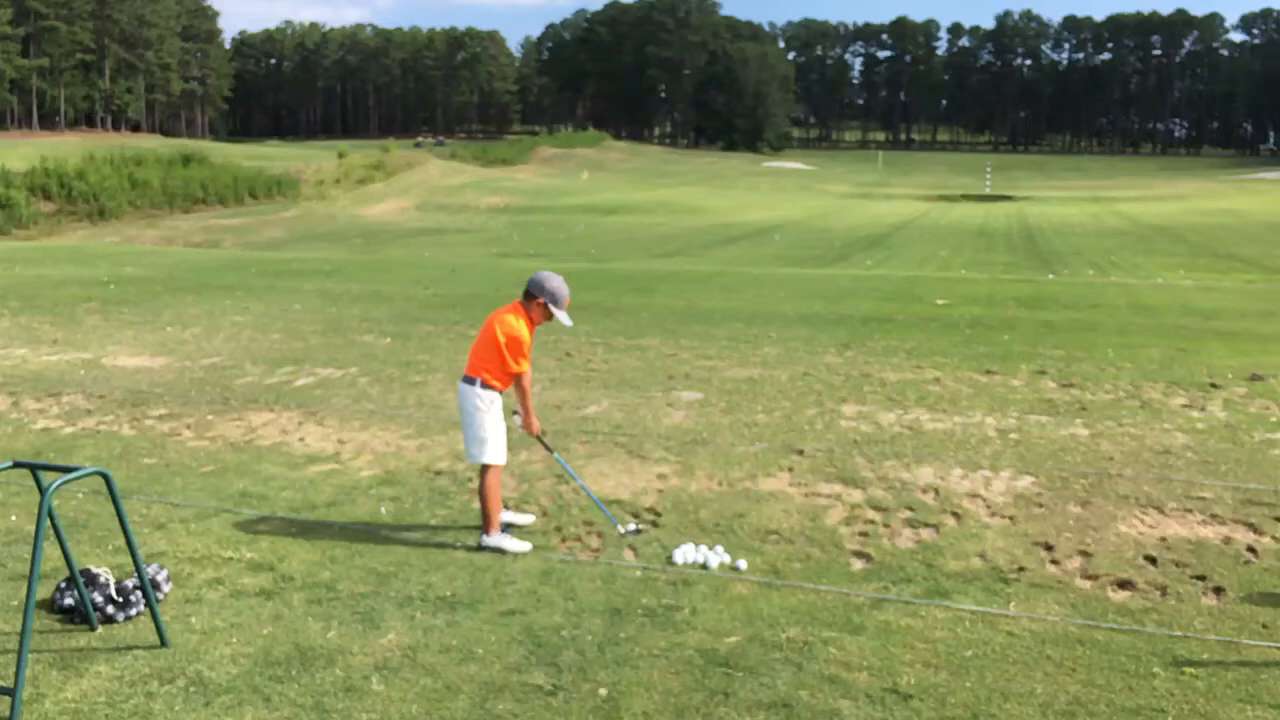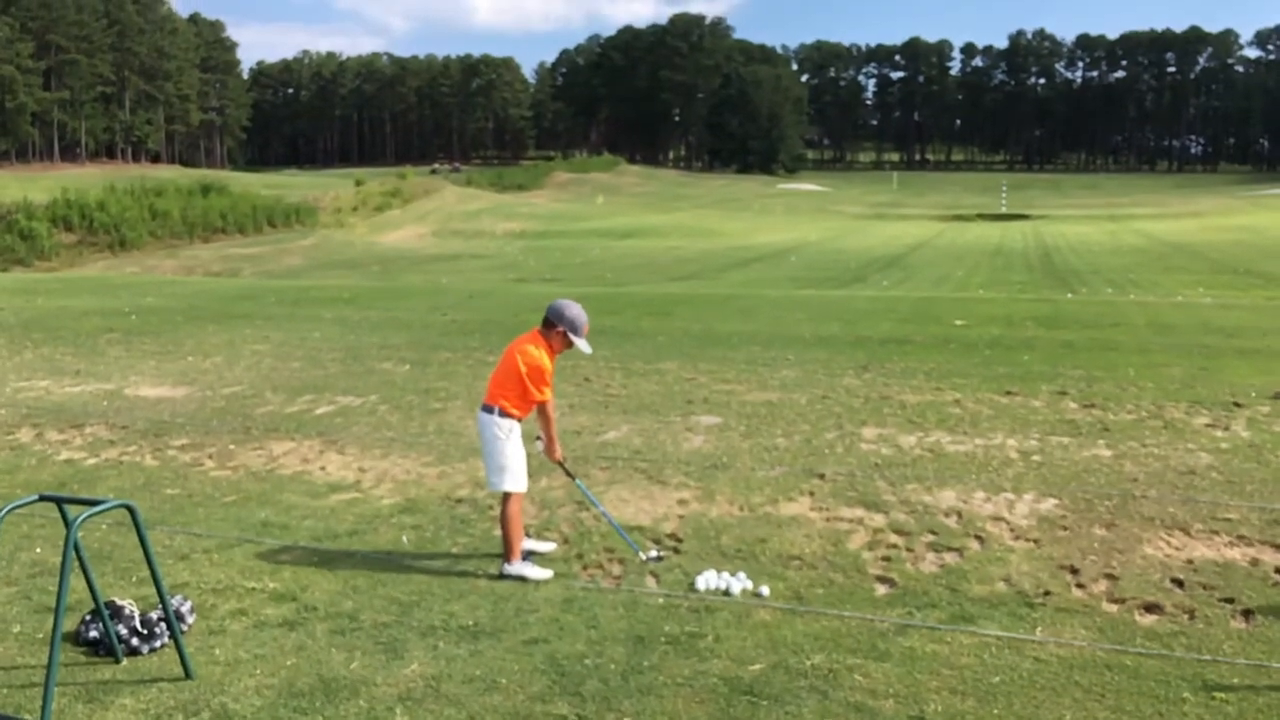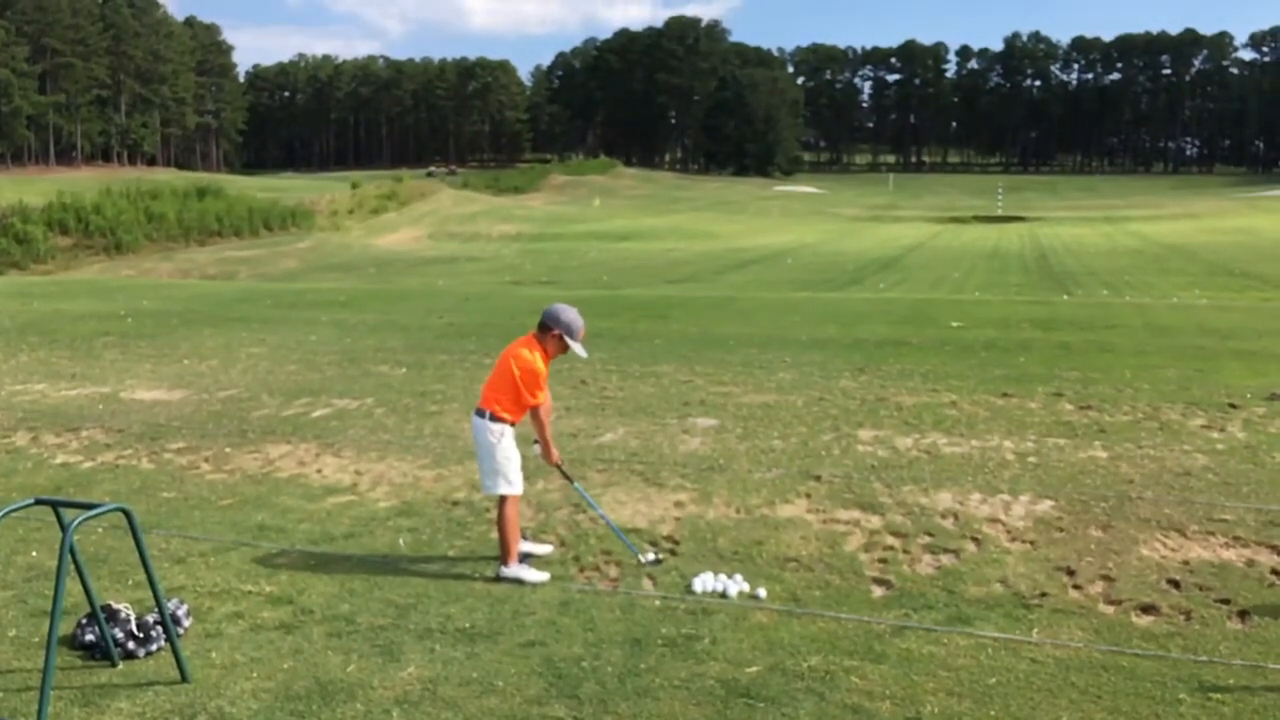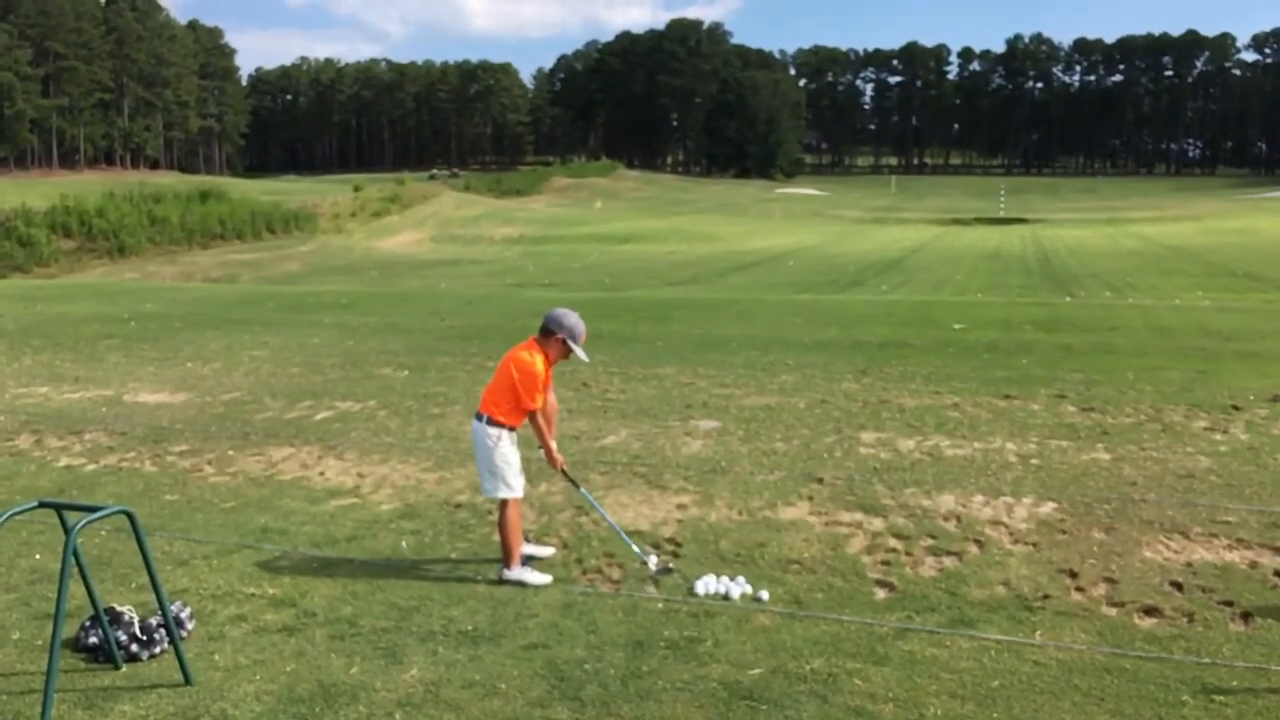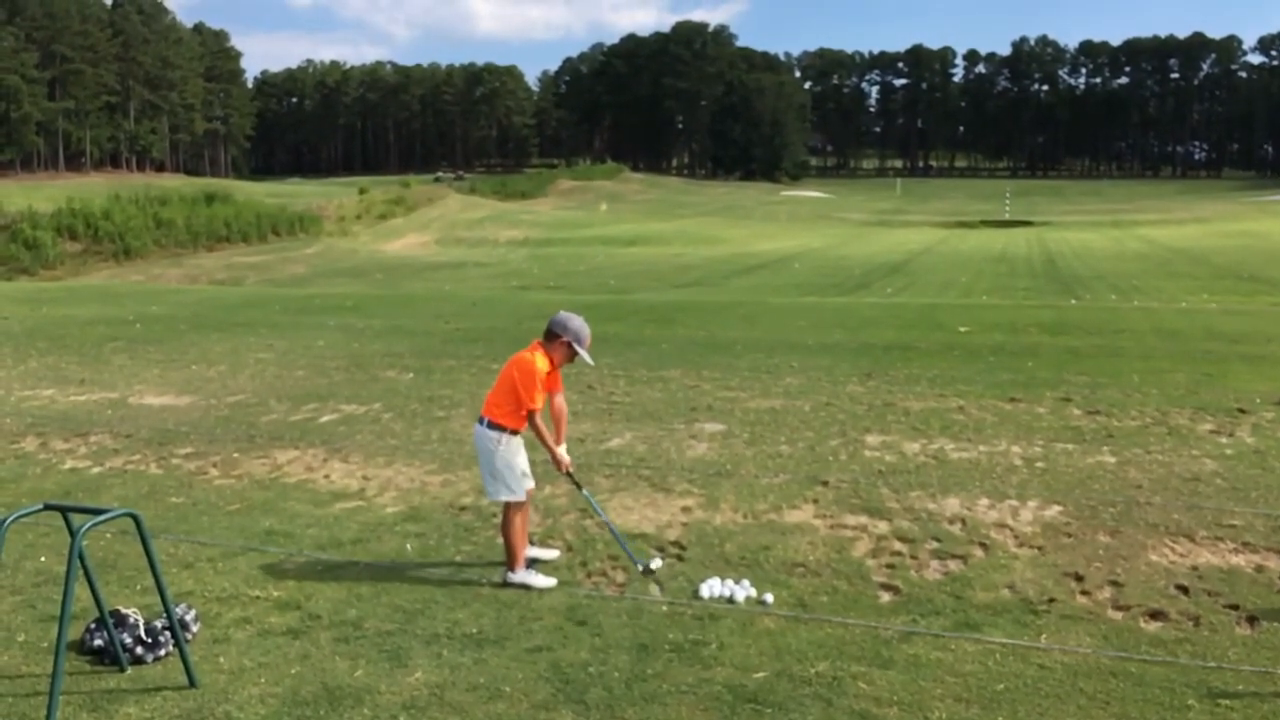
dt=1s
person 1, frame 1
left shoulder: (514, 315)
right shoulder: (515, 328)
left elbow: (523, 371)
right elbow: (521, 378)
left wrist: (526, 412)
right wrist: (529, 417)
left hip: (484, 390)
right hip: (482, 393)
left knee: (495, 458)
right knee: (492, 463)
left ankle: (497, 511)
right ankle: (491, 533)
person 1, frame 2
left shoulder: (535, 343)
right shoulder: (537, 357)
left elbow: (544, 400)
right elbow: (544, 407)
left wrist: (548, 439)
right wrist: (553, 444)
left hip: (502, 418)
right hip: (502, 421)
left knee: (517, 486)
right knee: (513, 491)
left ankle: (519, 540)
right ankle: (513, 562)
person 1, frame 3
left shoulder: (533, 348)
right shoulder: (530, 360)
left elbow: (544, 398)
right elbow: (537, 411)
left wrist: (546, 442)
right wrist: (548, 447)
left hip: (498, 422)
right hip: (495, 425)
left knee: (513, 488)
right knee: (509, 493)
left ankle: (515, 542)
right ankle: (510, 564)
person 1, frame 4
left shoulder: (539, 354)
right shoulder: (531, 364)
left elbow: (549, 398)
right elbow: (535, 416)
left wrist: (552, 443)
right wrist: (549, 451)
left hip: (501, 427)
right hip: (494, 430)
left knee: (515, 490)
right knee: (509, 496)
left ankle: (518, 544)
right ankle: (512, 567)
person 1, frame 5
left shoulder: (549, 360)
right shoulder: (533, 364)
left elbow: (558, 401)
right elbow: (534, 418)
left wrist: (561, 446)
right wrist: (554, 453)
left hip: (509, 433)
right hip: (496, 434)
left knee: (524, 491)
right knee: (514, 500)
left ankle: (523, 547)
right ankle: (516, 570)
